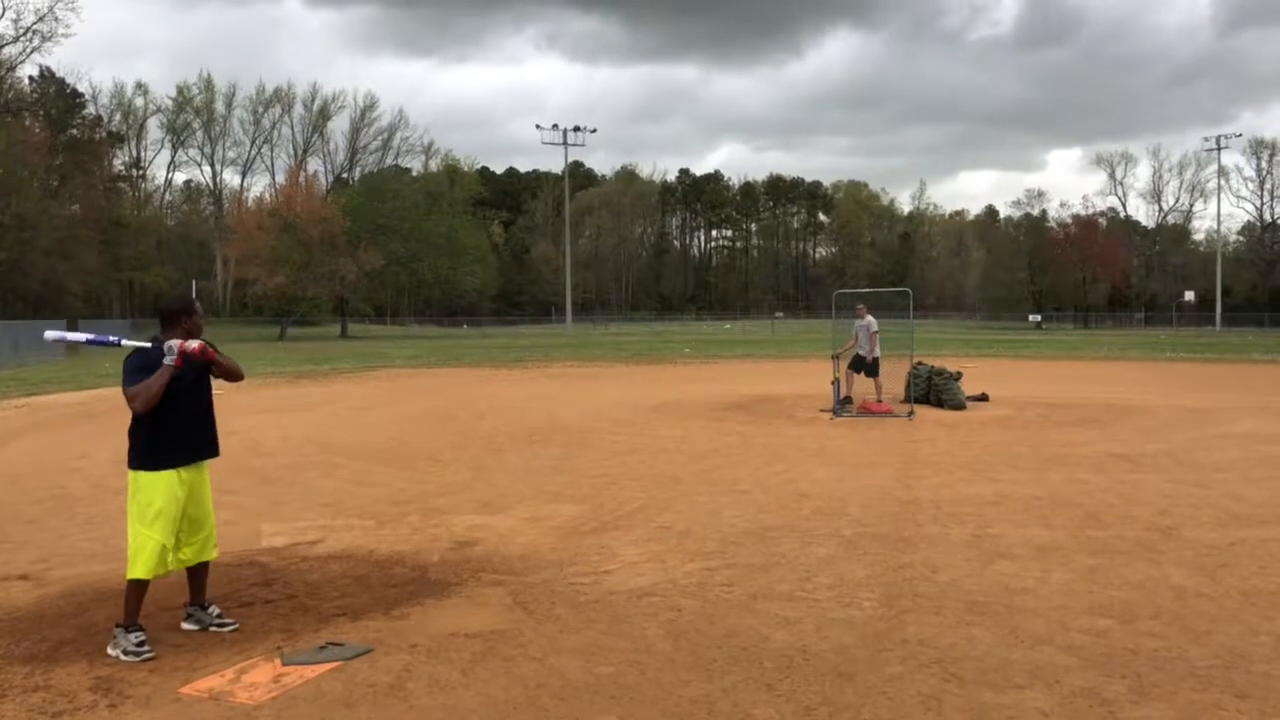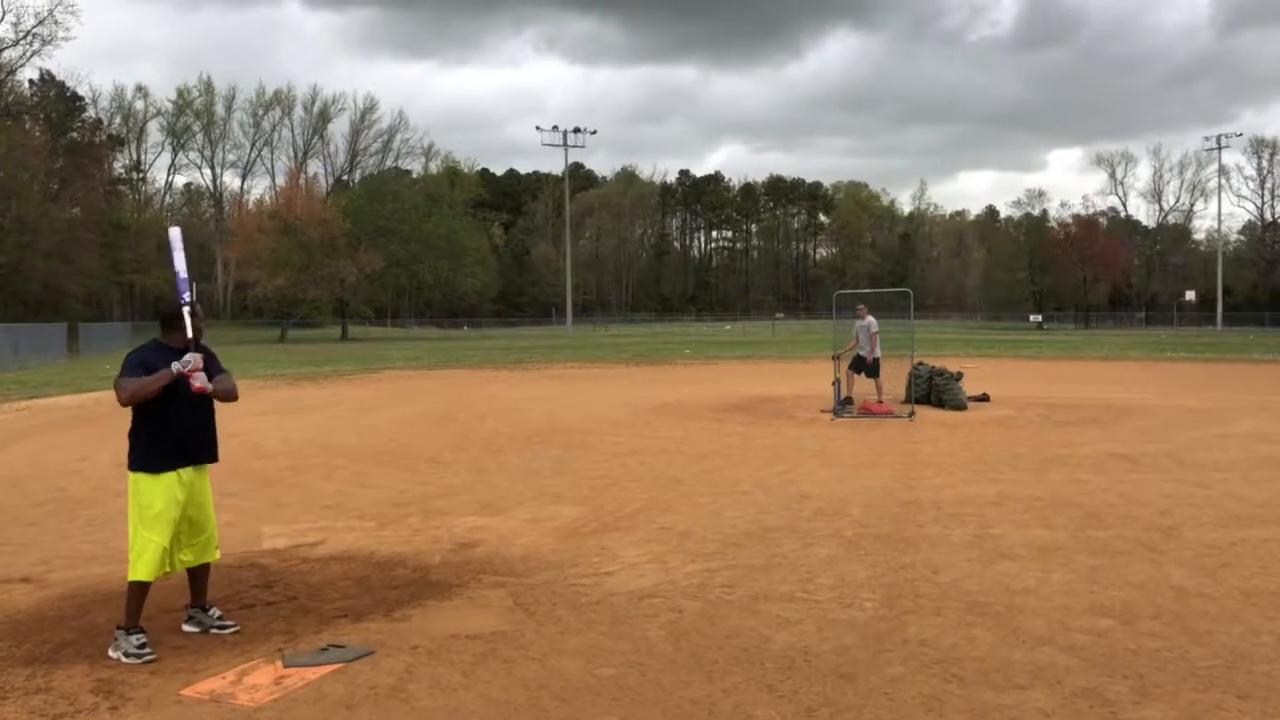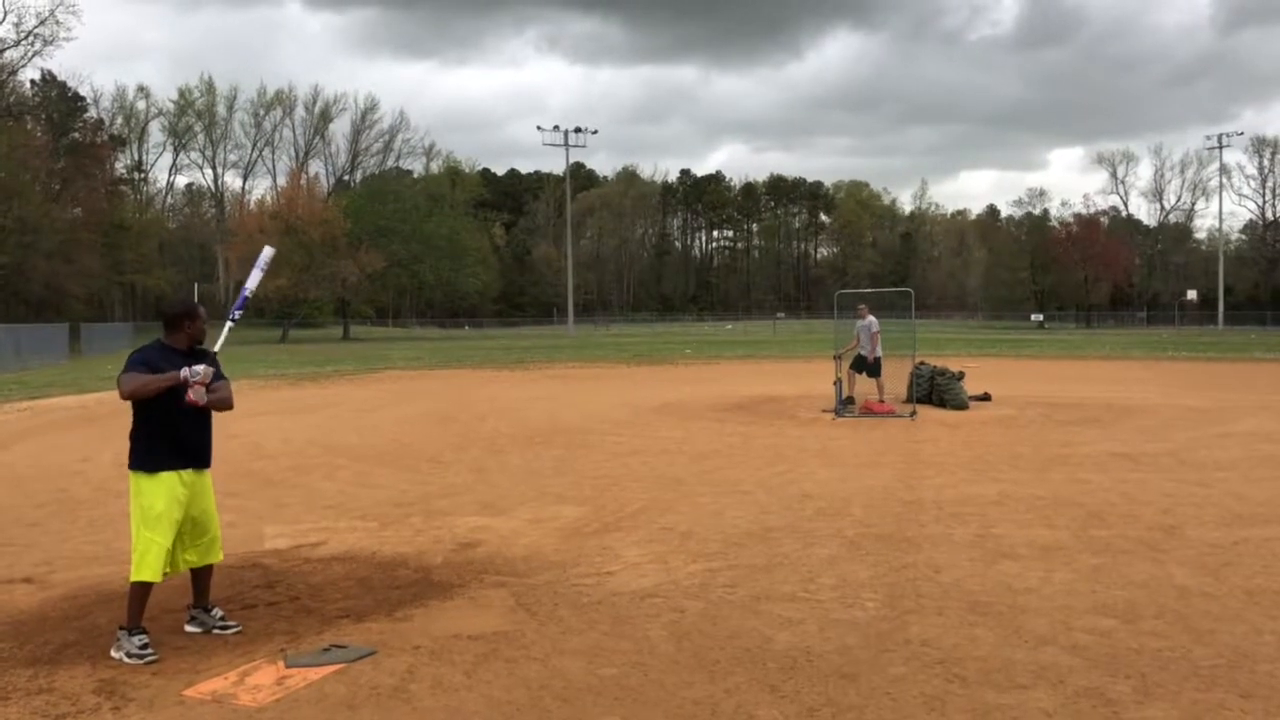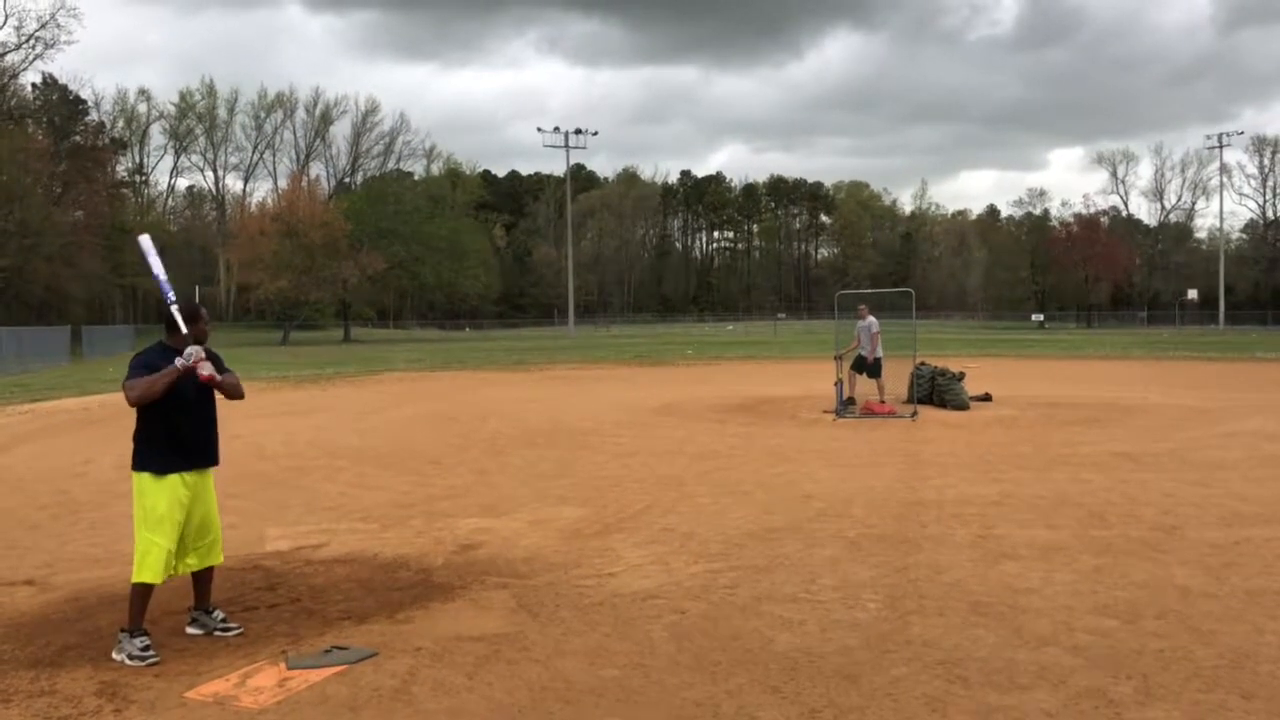
dt=0.2s
person 1, frame 1
left shoulder: (199, 349)
right shoulder: (142, 358)
left elbow: (236, 373)
right elbow: (138, 403)
left wrist: (208, 354)
right wrist: (170, 363)
left hip: (195, 463)
right hip: (154, 468)
left knee: (200, 537)
right knee: (149, 547)
left ankle: (197, 609)
right ankle: (126, 631)
person 1, frame 2
left shoulder: (203, 356)
right shoulder: (142, 358)
left elbow: (231, 391)
right elbow: (125, 395)
left wrist: (209, 386)
right wrist: (174, 371)
left hip: (196, 465)
right hip: (154, 470)
left knee: (201, 539)
right knee: (149, 550)
left ankle: (198, 611)
right ankle: (127, 633)
person 1, frame 3
left shoulder: (204, 358)
right shoulder: (146, 357)
left elbow: (227, 399)
right elbow: (127, 389)
left wrist: (205, 396)
right wrist: (182, 375)
left hip: (197, 466)
right hip: (155, 470)
left knee: (204, 539)
right knee: (151, 551)
left ankle: (201, 612)
right ankle: (129, 633)
person 1, frame 4
left shoulder: (205, 357)
right shoulder: (148, 359)
left elbow: (237, 391)
right elbow: (134, 395)
left wrist: (215, 376)
right wrist: (178, 366)
left hip: (199, 467)
right hip: (158, 472)
left knee: (205, 541)
right knee: (153, 552)
left ankle: (202, 614)
right ankle: (131, 635)
